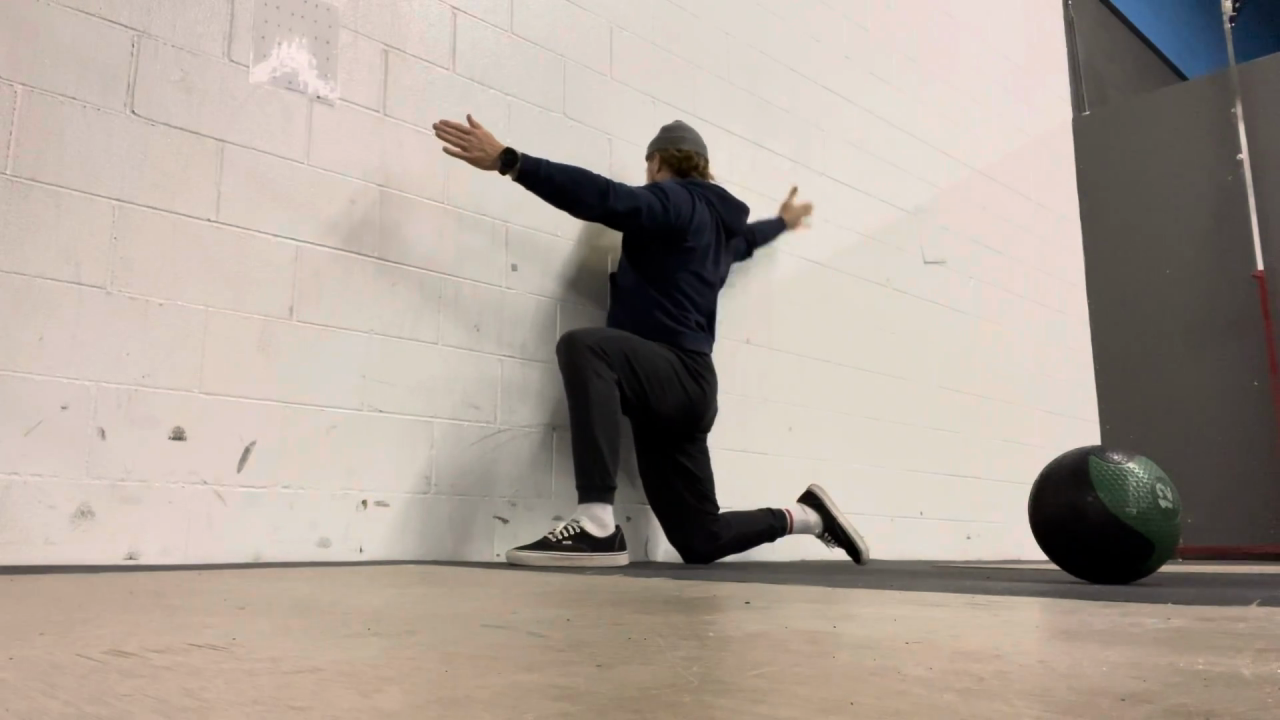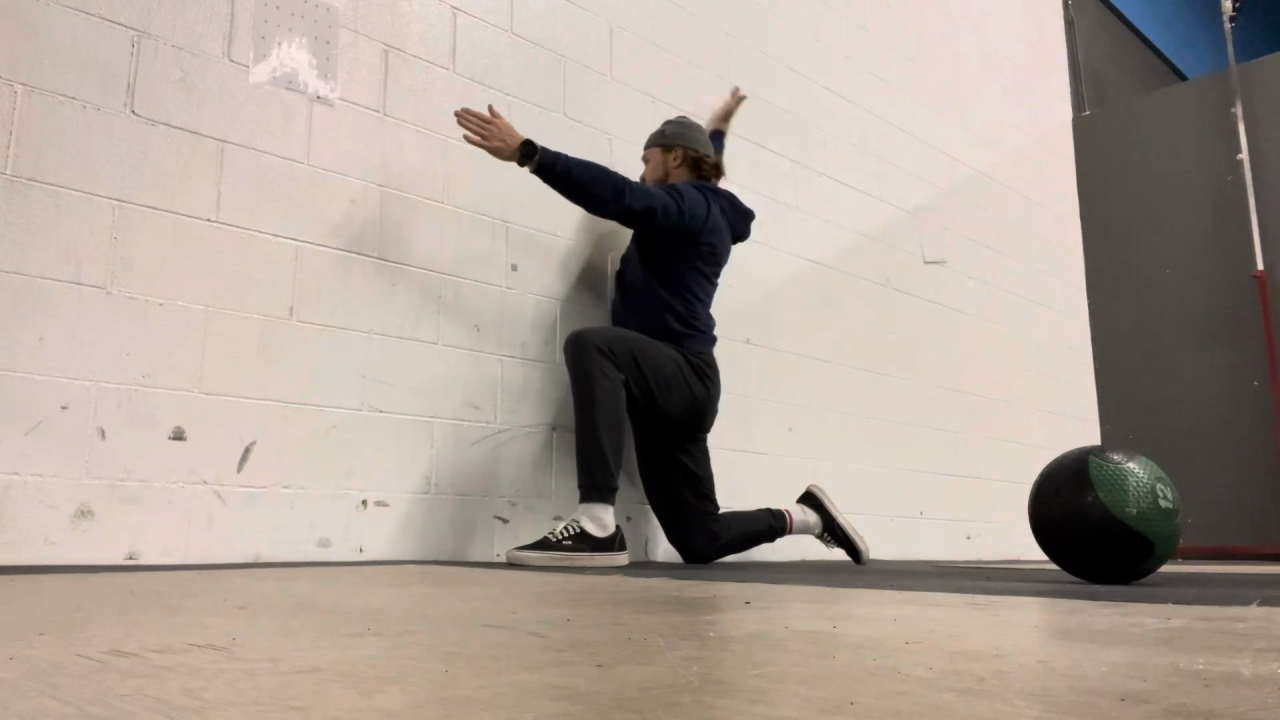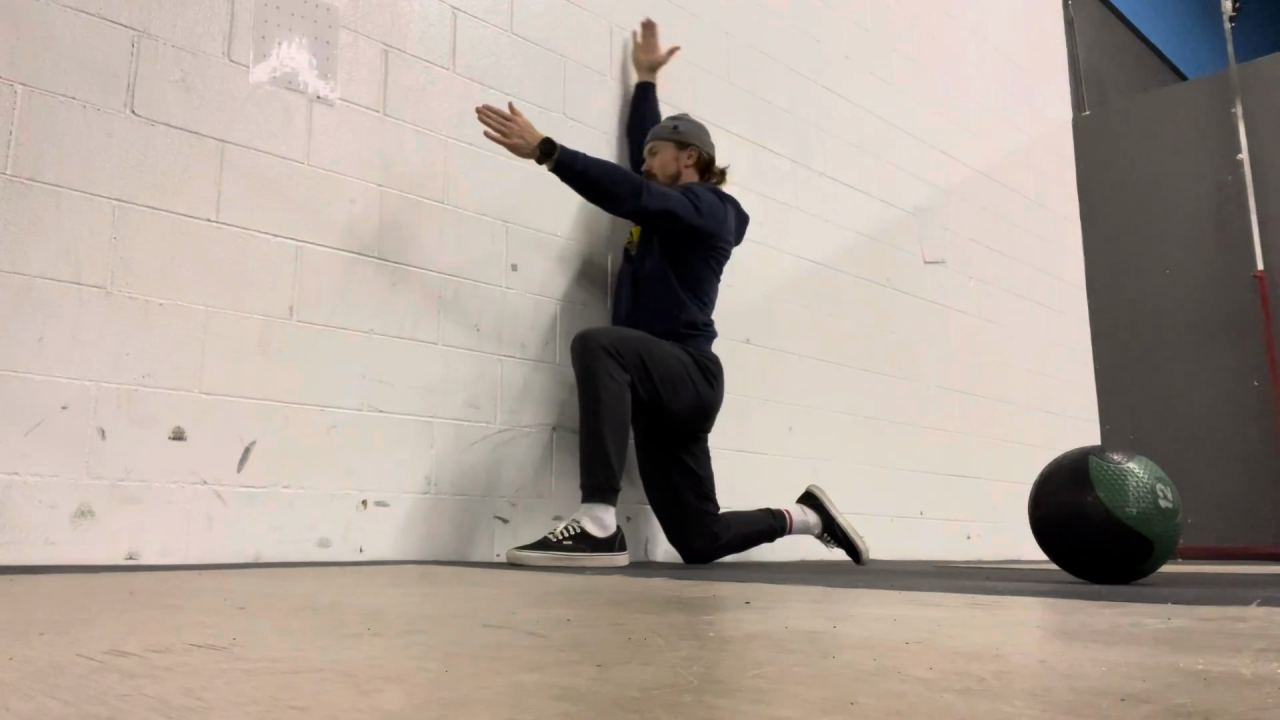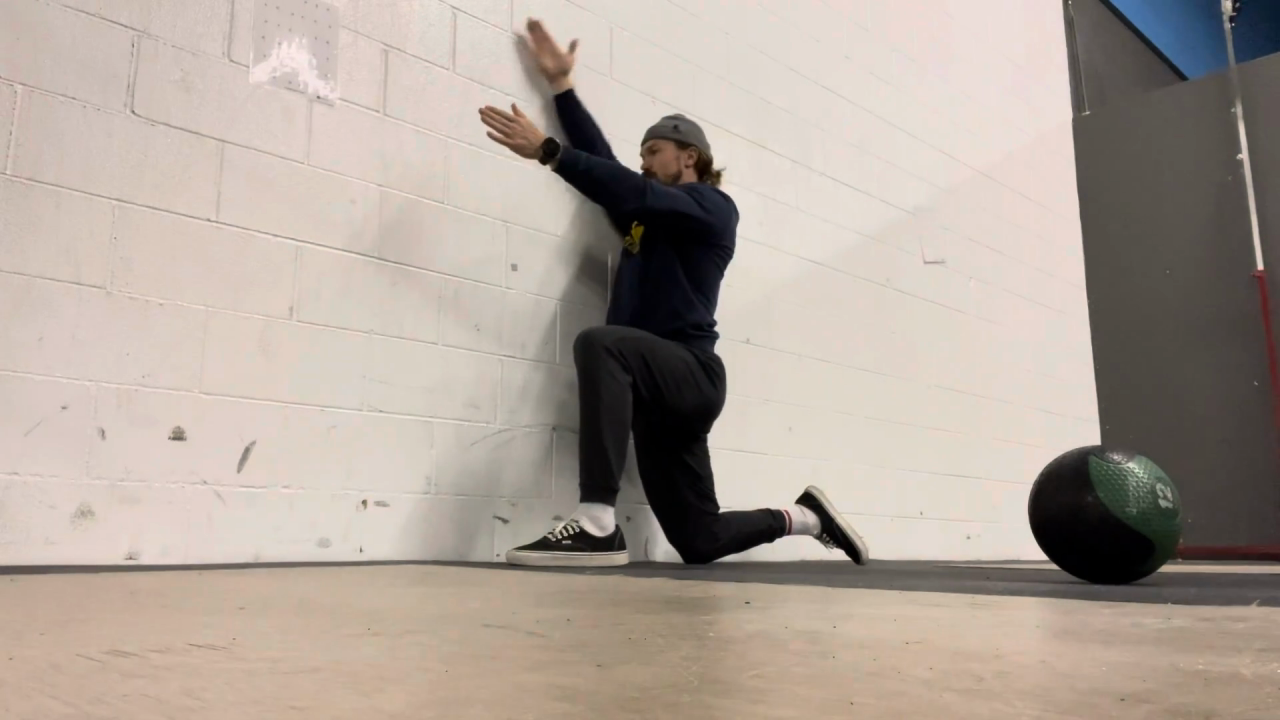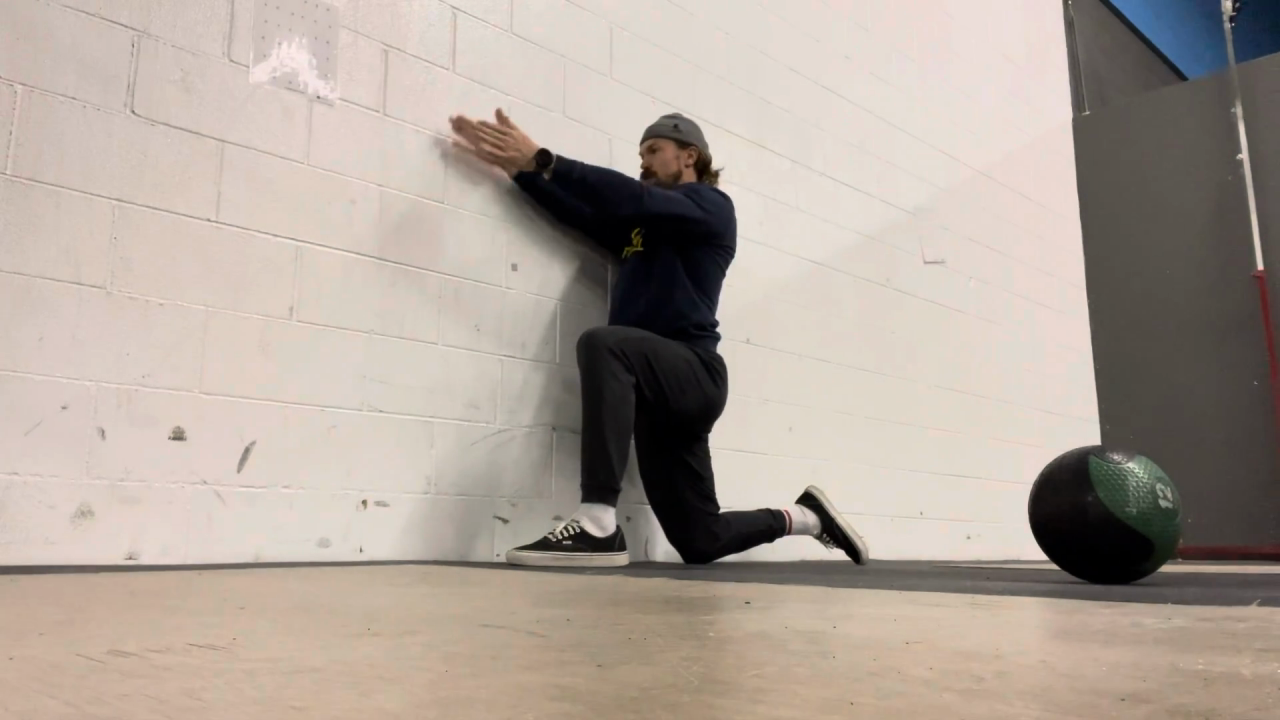
dt=0.3s
person 1, frame 1
left shoulder: (674, 203)
right shoulder: (709, 216)
left elbow: (602, 199)
right elbow: (743, 239)
left wrist: (507, 160)
right wrist: (784, 221)
left hip: (678, 377)
right hip: (679, 387)
right knee: (700, 541)
left ankle: (596, 527)
right ankle: (807, 516)
person 1, frame 2
left shoulder: (689, 207)
right shoulder: (705, 211)
left elbow: (617, 196)
left wrist: (525, 151)
right wrist: (714, 131)
left hip: (683, 379)
right hip: (678, 388)
right knee: (700, 542)
left ankle: (597, 527)
right ankle: (807, 517)
person 1, frame 3
left shoulder: (707, 209)
right shoulder: (667, 216)
left elbow: (629, 194)
right elbow: (638, 177)
left wrist: (544, 150)
right wrist: (645, 81)
left hip: (686, 376)
right hip: (666, 385)
left knee: (597, 346)
right knee: (701, 541)
left ankle: (598, 526)
right ankle: (807, 516)
person 1, frame 4
left shoulder: (710, 208)
right shoulder: (651, 217)
left elbow: (634, 193)
right elbow: (607, 164)
left wrist: (547, 150)
right wrist: (561, 84)
left hip: (690, 376)
right hip: (663, 389)
left knee: (599, 345)
right knee: (700, 541)
left ankle: (597, 525)
right ankle: (806, 517)
person 1, frame 5
left shoulder: (710, 206)
right shoulder: (643, 225)
left elbow: (632, 198)
right elbow: (586, 211)
left wrist: (540, 160)
right wrist: (519, 166)
left hip: (692, 375)
right hip: (663, 393)
left knee: (602, 344)
right knee: (701, 542)
left ankle: (597, 528)
right ankle: (805, 517)
